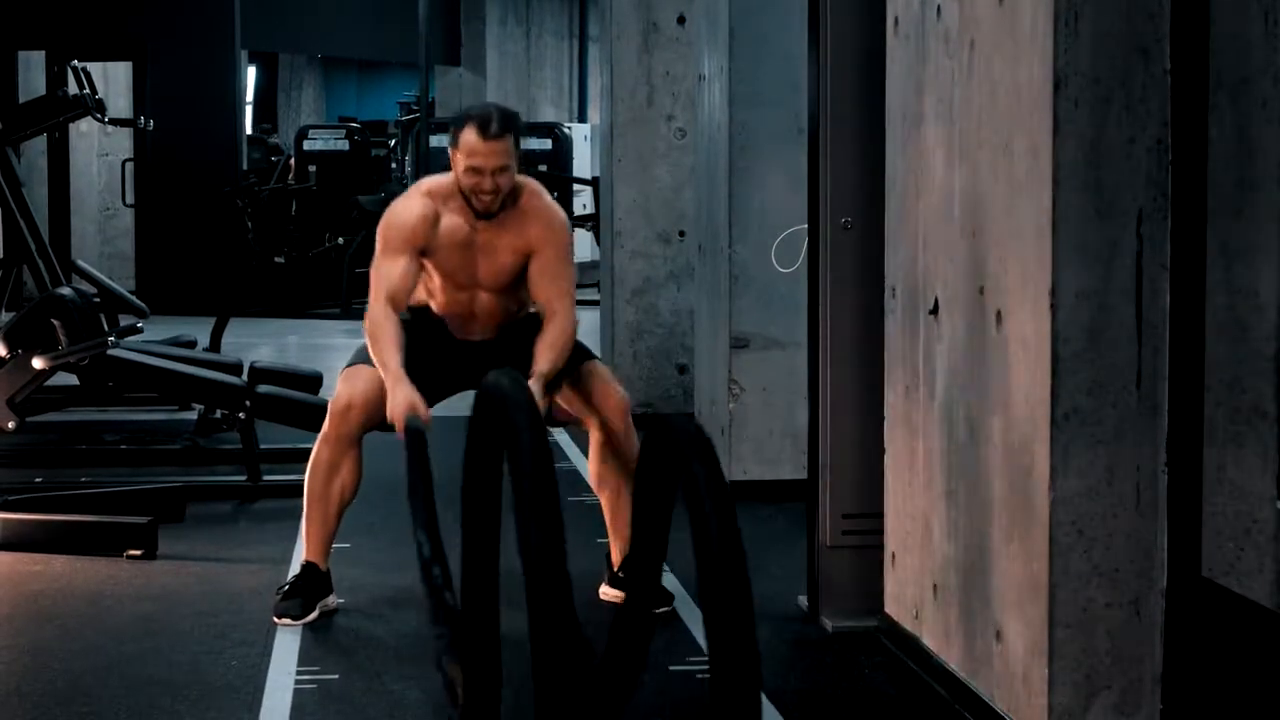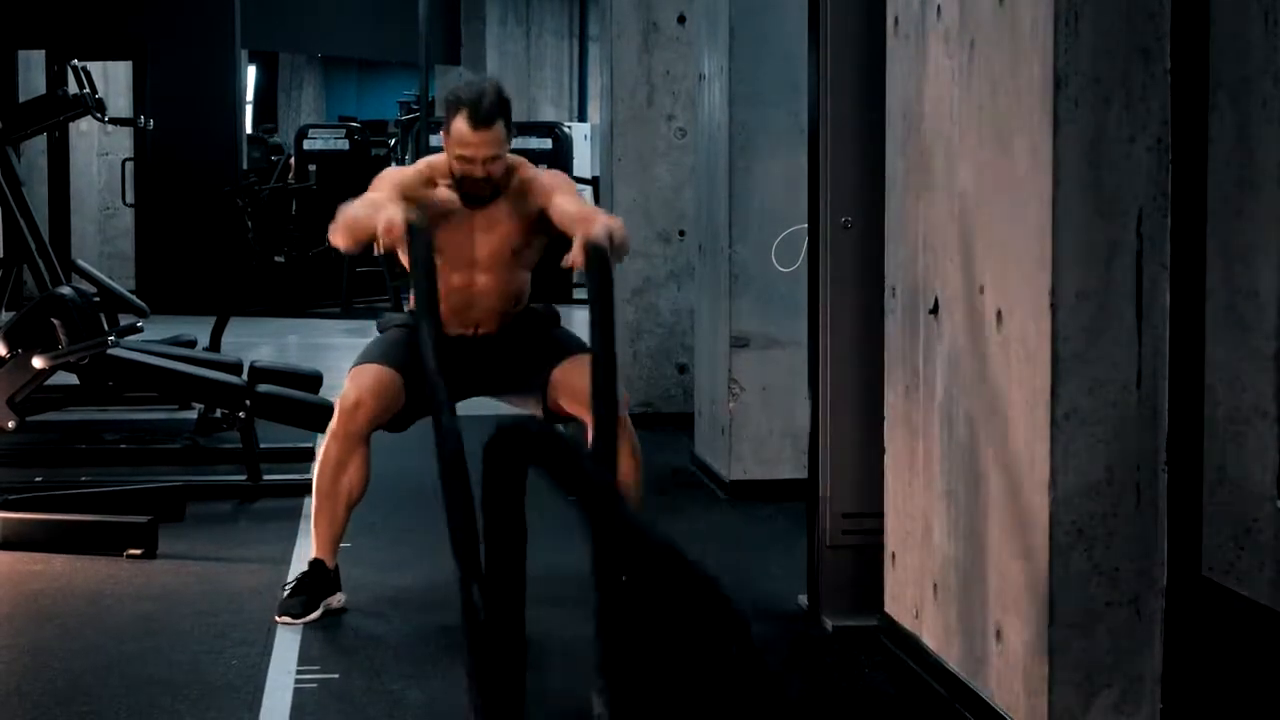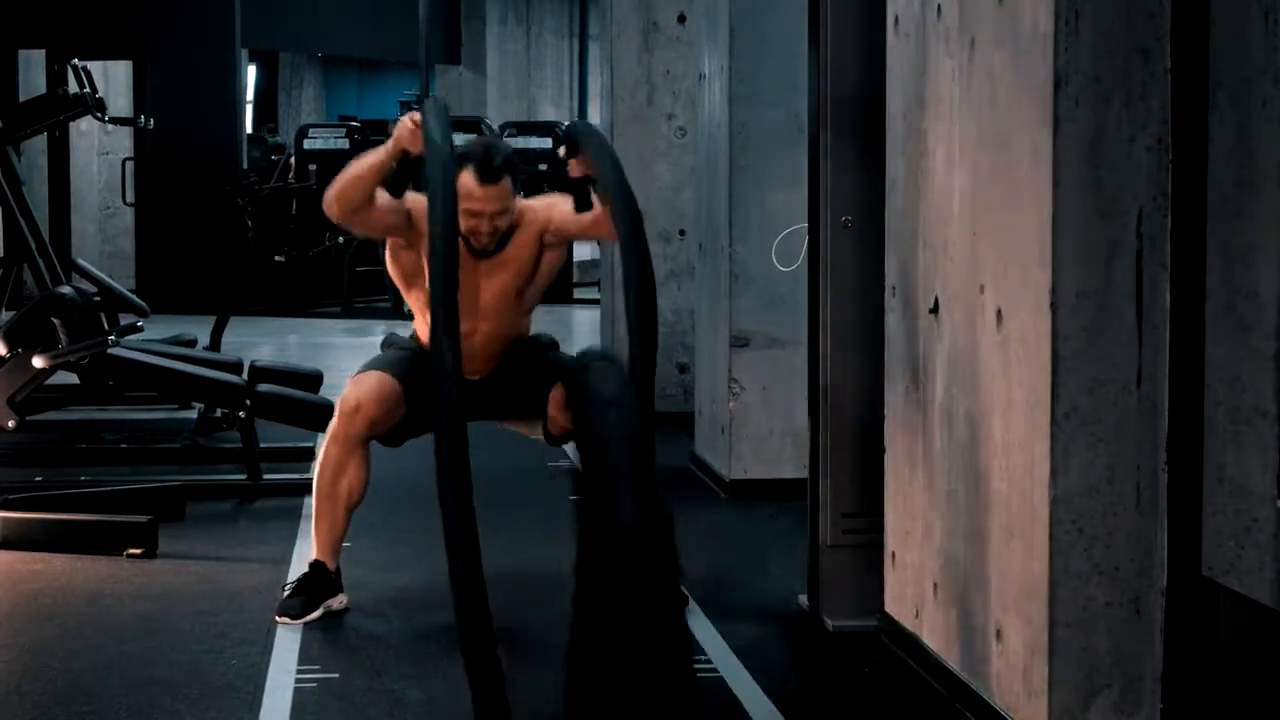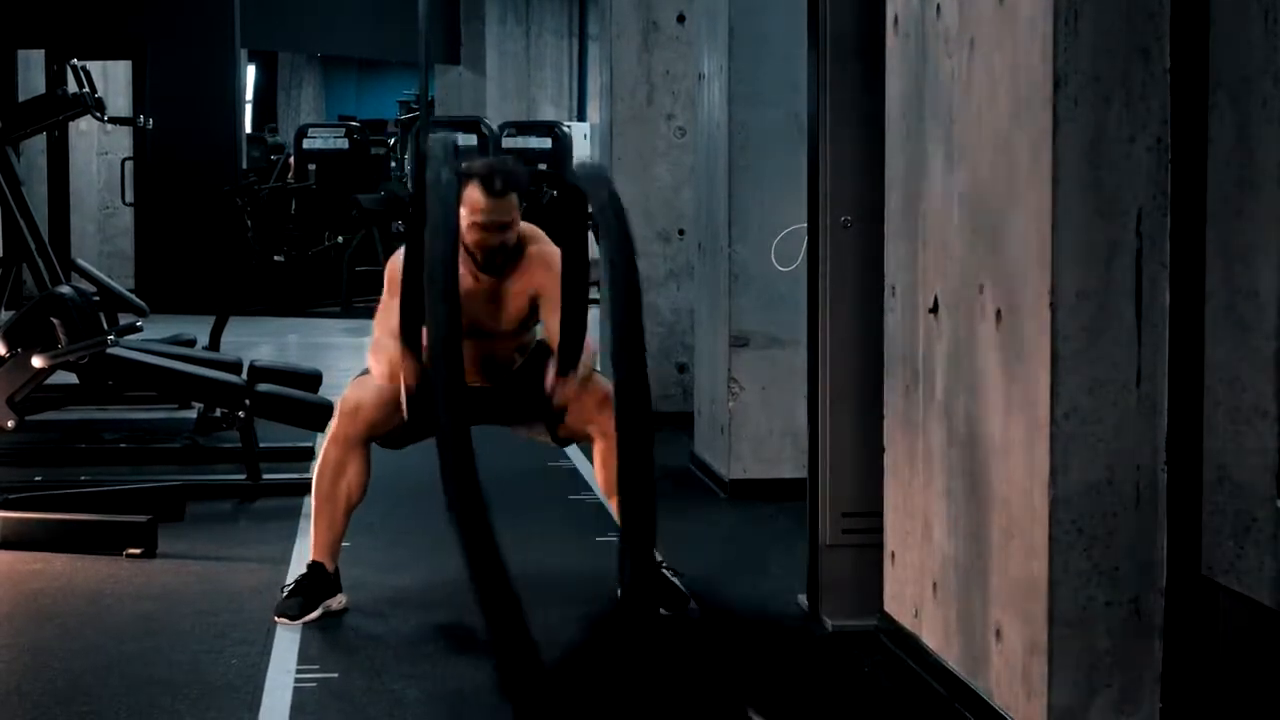
dt=0.4s
person 1, frame 1
left shoulder: (543, 216)
right shoulder: (416, 210)
left elbow: (560, 314)
right elbow: (383, 305)
left wrist: (538, 381)
right wrist: (397, 382)
left hip: (514, 336)
right hip: (429, 333)
left knee: (612, 404)
right knee: (346, 409)
left ankle: (623, 568)
right ankle: (314, 575)
person 1, frame 2
left shoulder: (540, 186)
right shoulder: (411, 181)
left elbow: (608, 231)
right elbow: (342, 230)
left wrist: (599, 232)
right wrist: (379, 214)
left hip: (517, 335)
right knee: (353, 408)
right ankle: (321, 572)
person 1, frame 3
left shoulder: (537, 221)
right shoulder: (418, 219)
left elbow: (616, 222)
right elbow: (340, 207)
right wrist: (392, 150)
left hip: (512, 367)
right hip: (425, 362)
right knee: (355, 410)
right ankle: (324, 575)
person 1, frame 4
left shoulder: (547, 260)
right elbow: (384, 342)
left wrist: (571, 371)
right wrist: (394, 360)
left hip: (523, 373)
left knee: (613, 414)
right knee: (355, 413)
left ankle: (645, 567)
right ankle: (321, 575)
